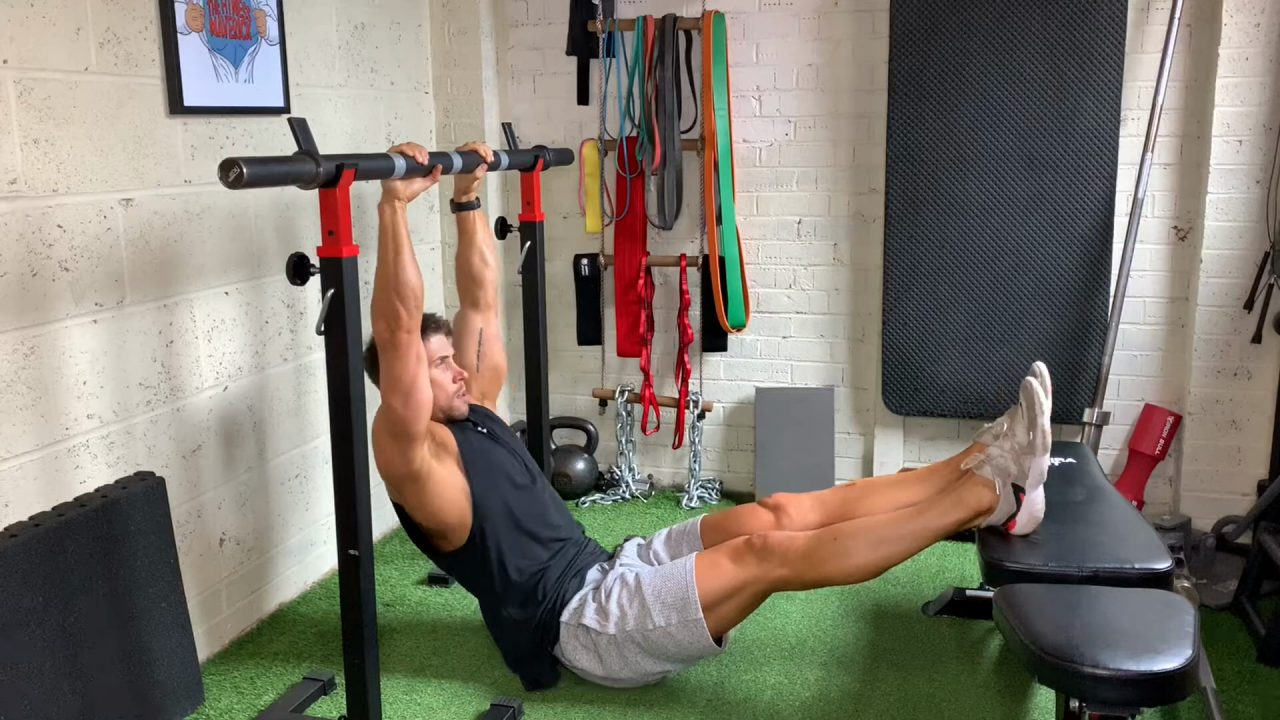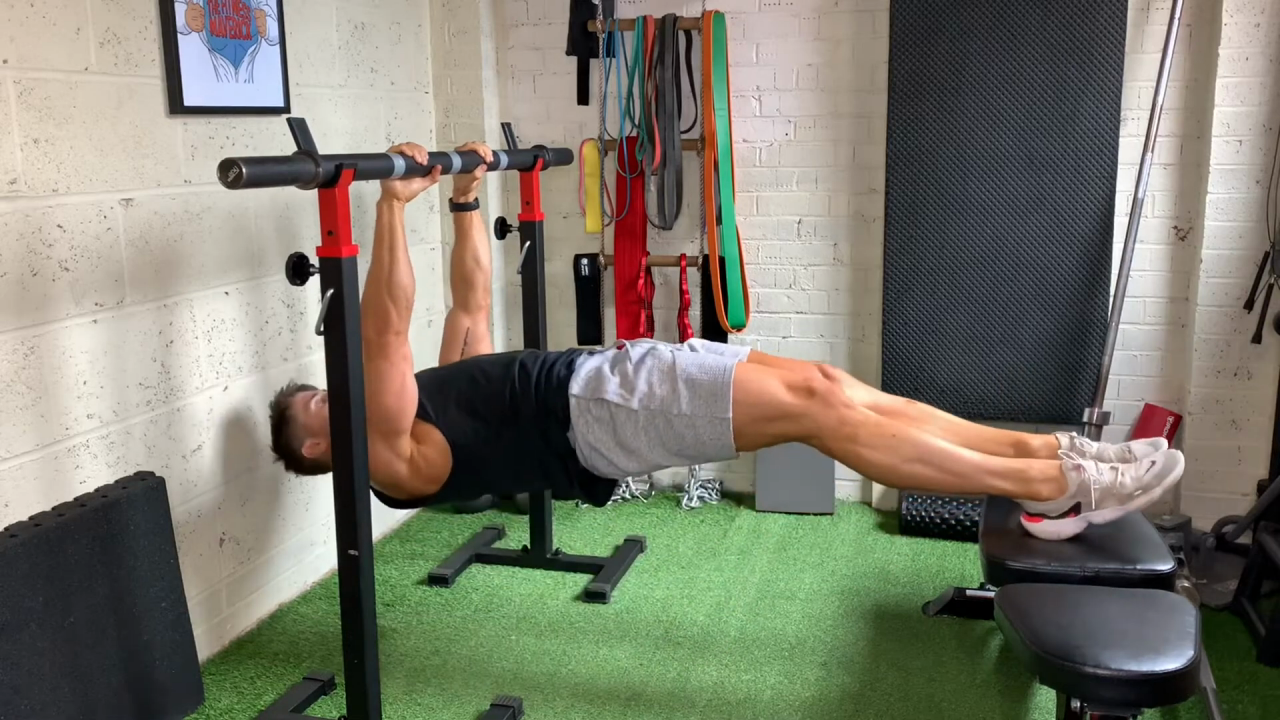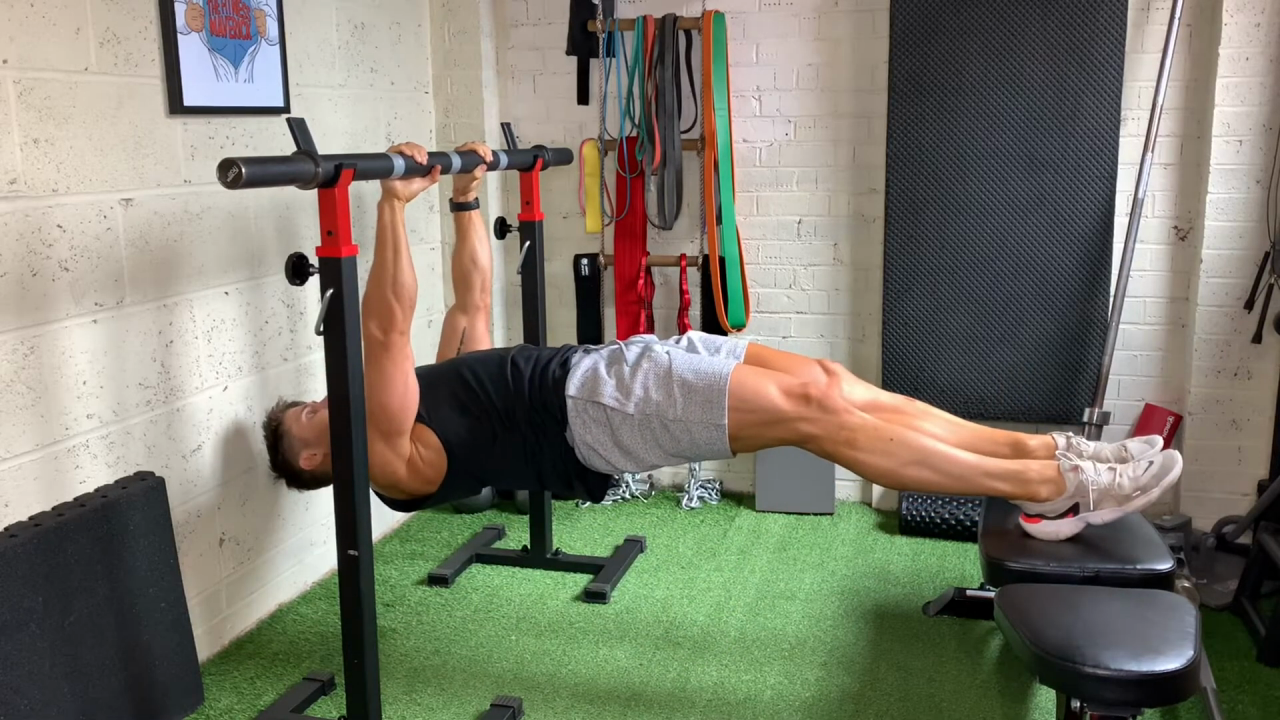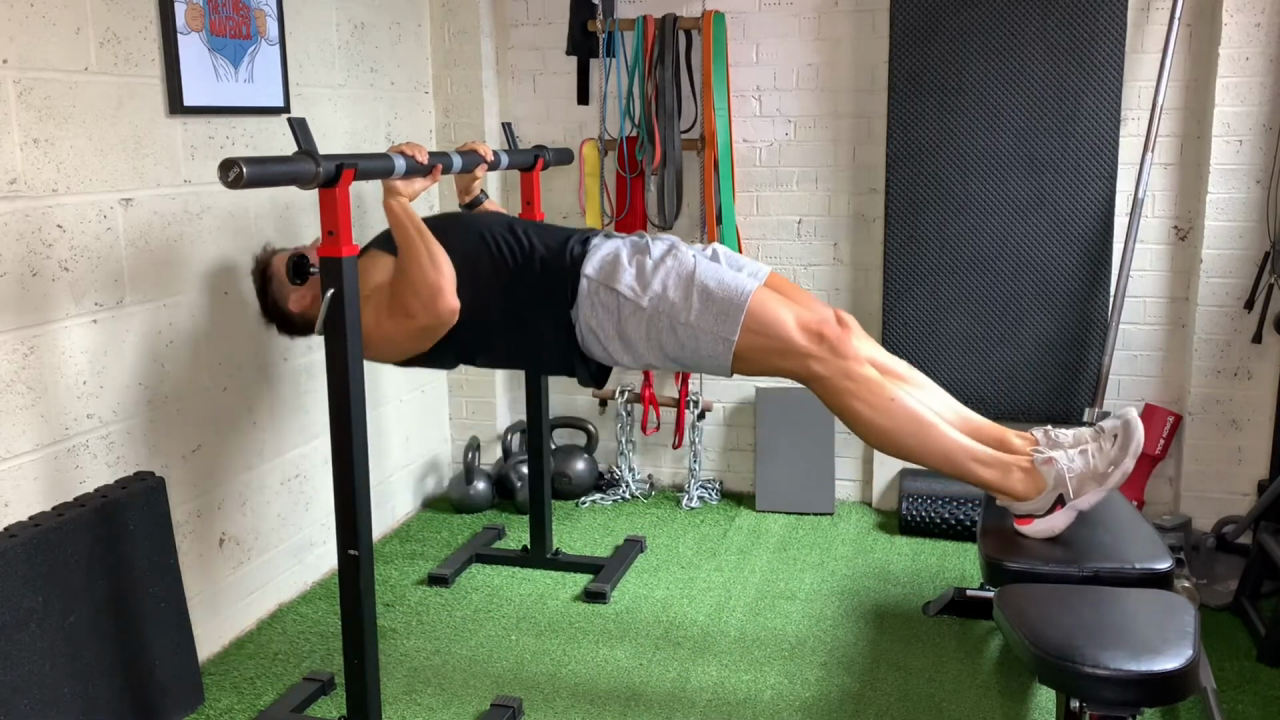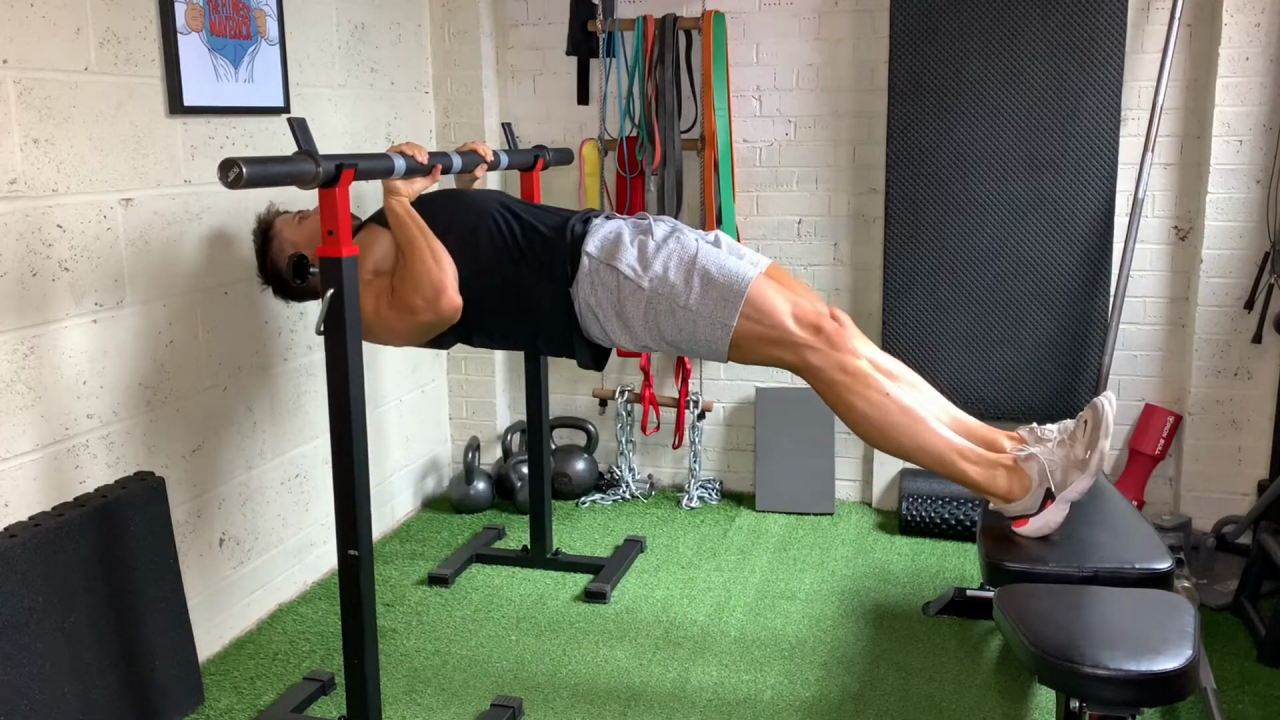
dt=1s
person 1, frame 1
left shoulder: (471, 413)
right shoulder: (414, 454)
left elbow: (480, 311)
right elbow: (395, 333)
left wrist: (467, 199)
right wrist: (395, 204)
left hip: (607, 575)
right hip: (584, 622)
left knee: (776, 514)
right knee: (767, 551)
left ankle: (980, 467)
right ankle: (993, 493)
person 1, frame 2
left shoulder: (433, 400)
right shoulder: (394, 458)
left elbow: (470, 307)
right elbow: (384, 330)
left wrist: (464, 199)
right wrist: (390, 204)
left hip: (614, 375)
right hip: (603, 406)
left knee: (830, 386)
right knee: (816, 408)
left ankle: (1046, 454)
right ankle: (1060, 489)
person 1, frame 3
left shoulder: (435, 393)
right shoulder: (391, 456)
left elbow: (471, 304)
right elbow: (385, 327)
left wrist: (466, 200)
right wrist: (392, 204)
left hip: (611, 368)
right hip: (597, 407)
left knee: (827, 383)
right knee: (811, 410)
left ankle: (1044, 453)
right ankle: (1057, 488)
person 1, frame 4
left shoulder: (387, 262)
right shoulder: (369, 317)
right elbow: (440, 304)
left wrist: (472, 193)
right wrist: (398, 204)
left hip: (617, 262)
right hip: (604, 297)
left knee: (833, 335)
right knee: (820, 349)
left ankle: (1019, 446)
right ankle: (1031, 487)
person 1, frame 5
left shoulder: (385, 239)
right shoulder: (369, 300)
right elbow: (441, 298)
left wrist: (470, 183)
right wrist: (397, 199)
left hip: (618, 239)
right hip: (602, 279)
left knee: (828, 331)
right knee: (817, 344)
left ankle: (1007, 445)
right ankle: (1019, 486)
